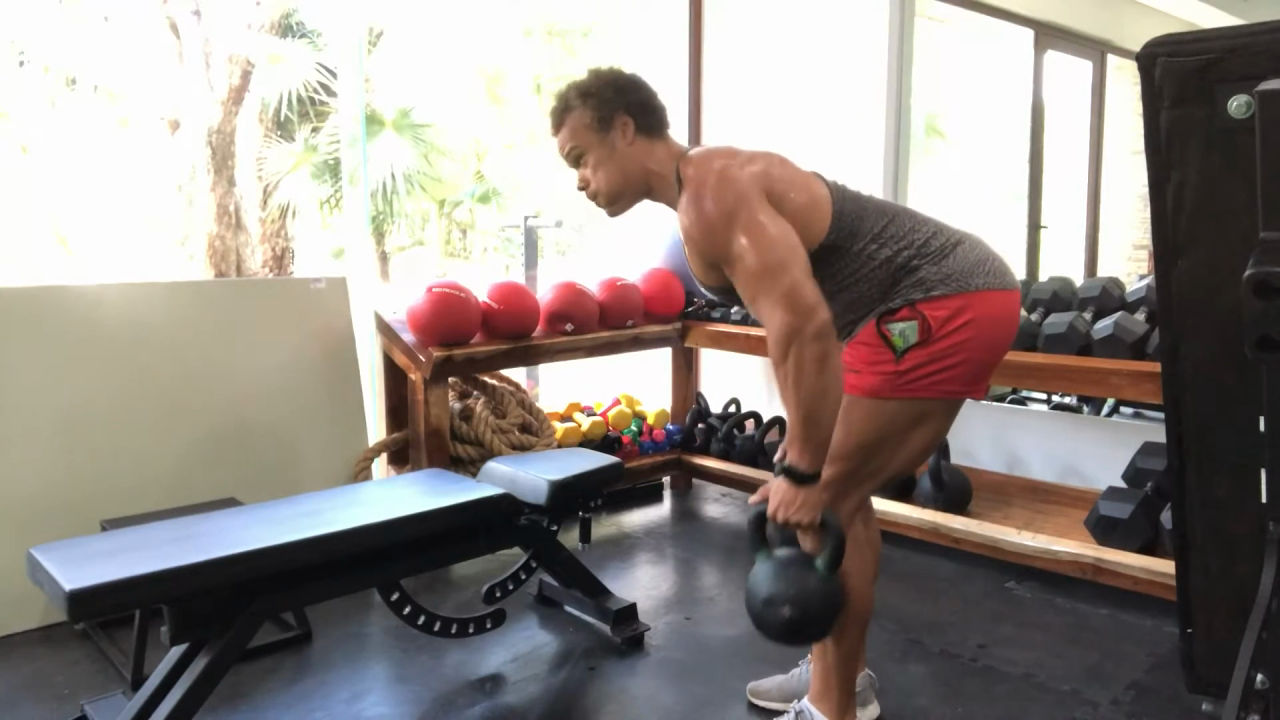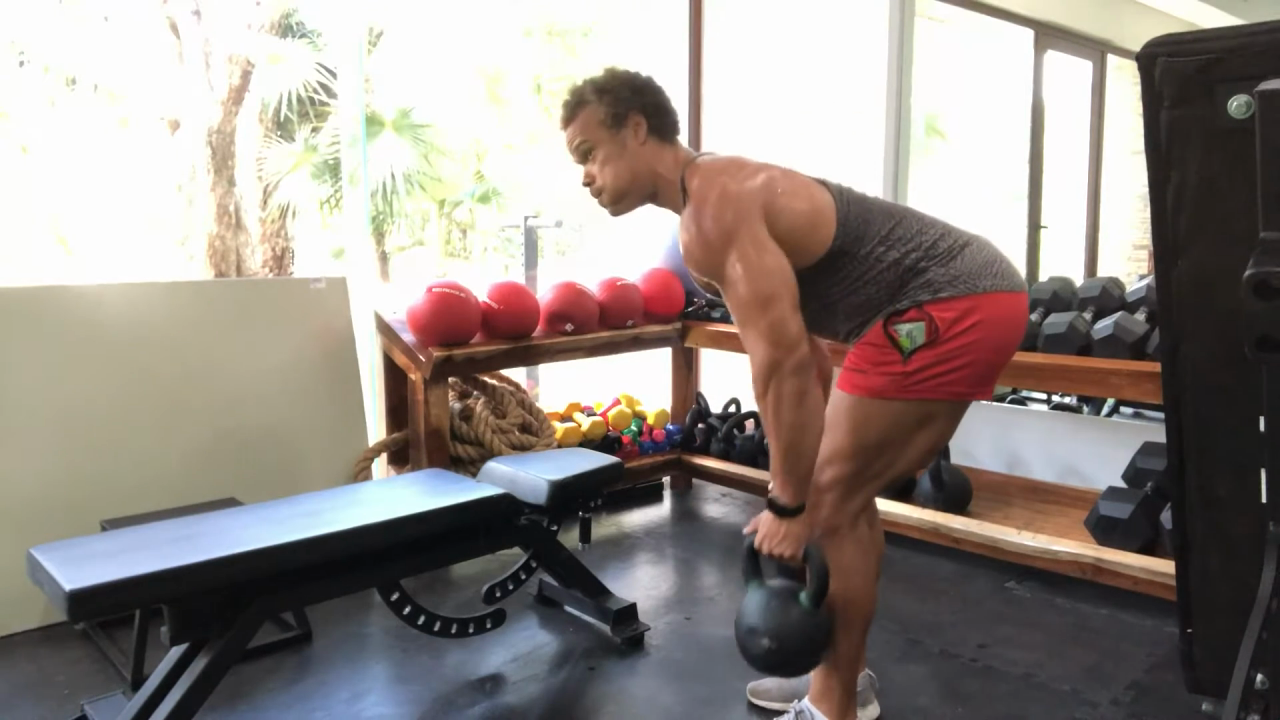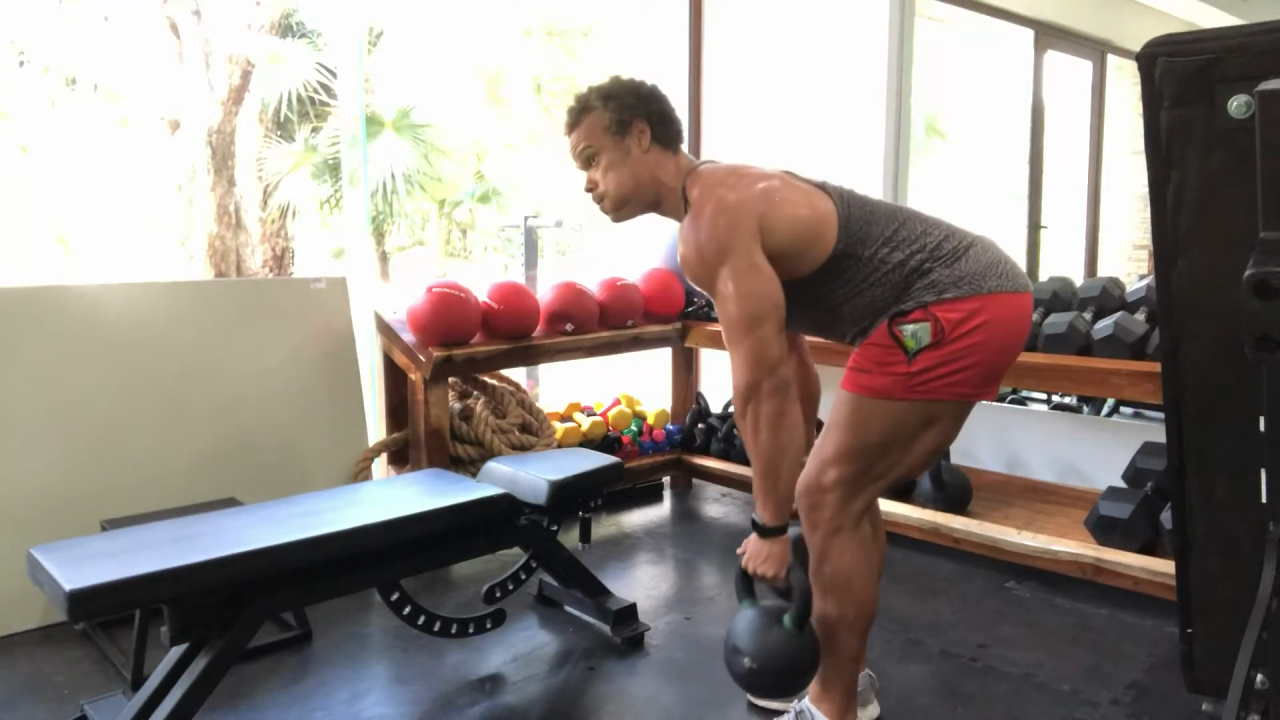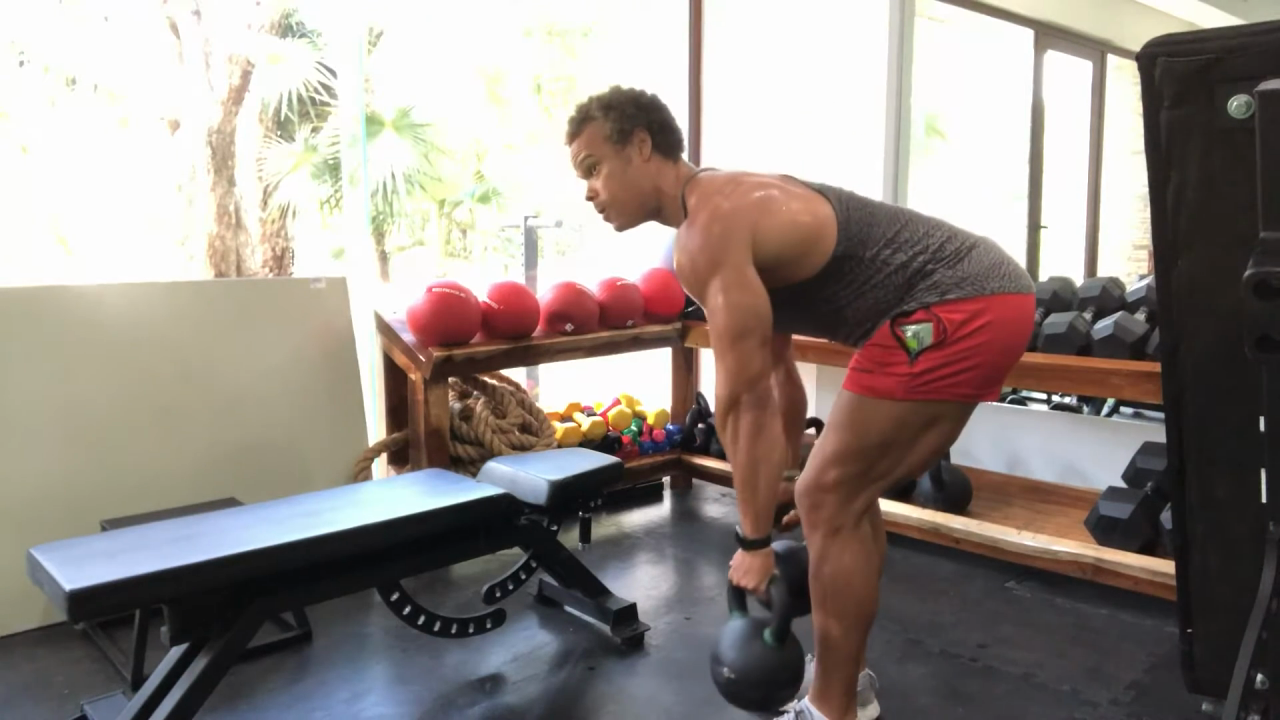
dt=0.2s
person 1, frame 1
left shoulder: (710, 197)
right shoulder: (711, 186)
left elbow: (802, 329)
right elbow: (800, 320)
left wrist: (801, 474)
right wrist: (807, 452)
left hip: (945, 305)
right hip: (964, 293)
left knee: (827, 498)
right knee: (838, 490)
person 1, frame 2
left shoulder: (712, 212)
right shoulder: (721, 194)
left elbow: (780, 365)
right elbow: (800, 346)
left wrist: (786, 505)
right wrist: (796, 481)
left hip: (952, 307)
right hip: (972, 294)
left knee: (829, 500)
right knee: (840, 492)
person 1, frame 3
left shoulder: (711, 224)
right shoulder: (726, 202)
left elbow: (759, 387)
right elbow: (788, 361)
left wrist: (768, 528)
right wrist: (792, 476)
left hip: (957, 308)
right hip: (977, 294)
left knee: (829, 501)
right knee: (843, 493)
person 1, frame 4
left shoulder: (706, 234)
right shoulder: (726, 209)
left elbow: (740, 399)
right elbow: (774, 373)
left wrist: (753, 542)
right wrist: (781, 482)
left hip: (959, 310)
right hip: (981, 295)
left knee: (829, 500)
right knee: (844, 493)
